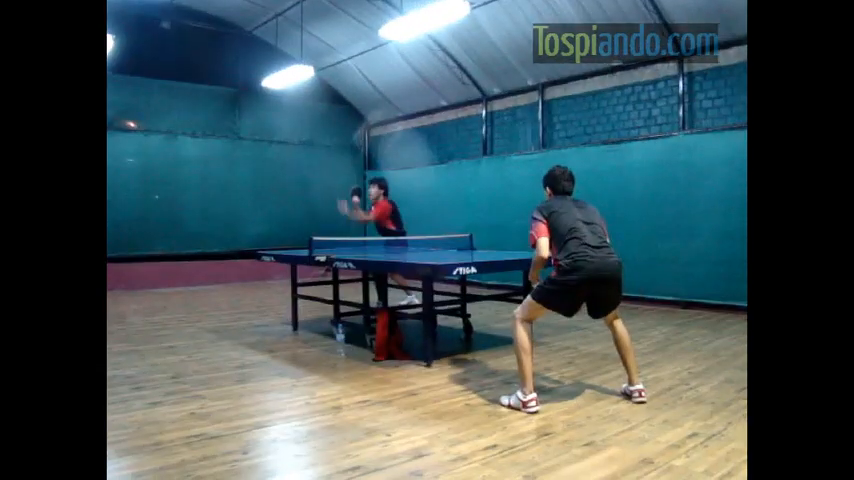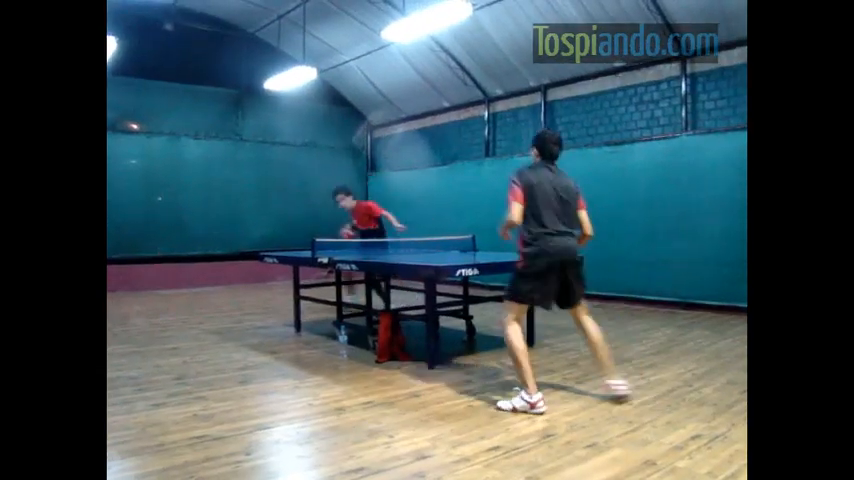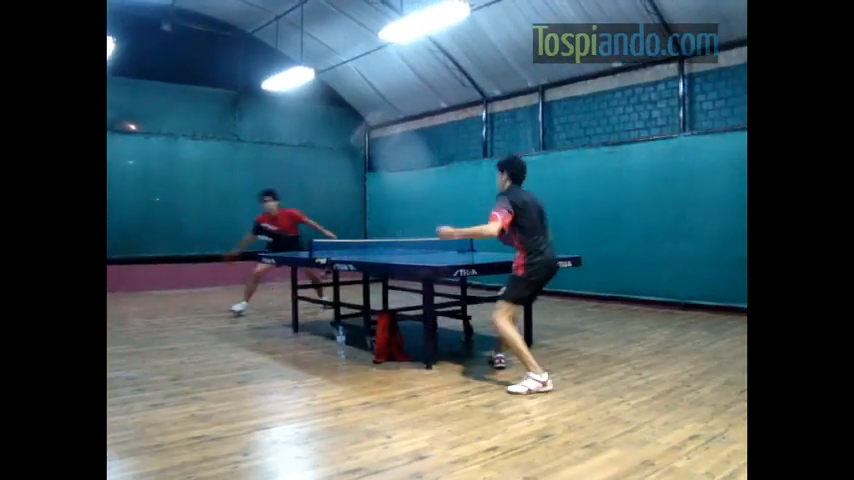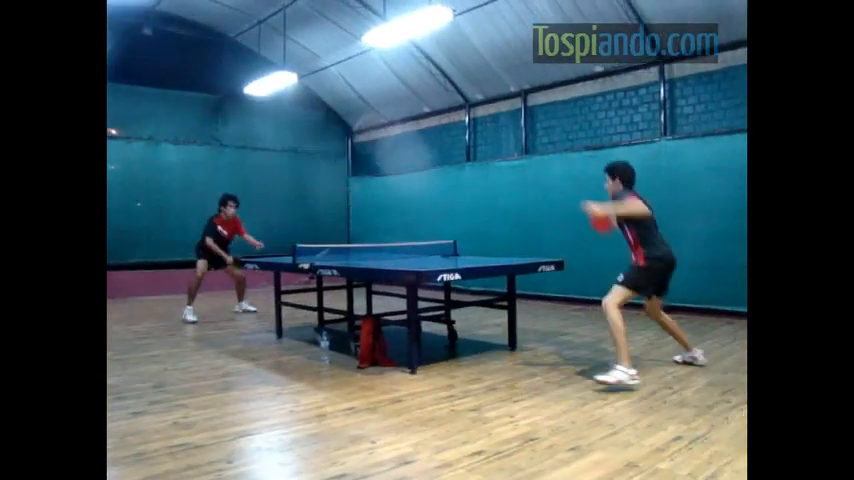
dt=1s
person 1, frame 1
left shoulder: (543, 210)
right shoulder: (590, 208)
left elbow: (543, 253)
left wrist: (533, 275)
right wrist: (586, 292)
left hip: (575, 270)
right hip: (611, 266)
left knee: (522, 317)
right knee: (613, 320)
left ankle: (527, 395)
right ankle: (635, 385)
person 1, frame 2
left shoulder: (523, 175)
right shoulder: (569, 183)
left elbow: (514, 218)
right elbow: (587, 231)
left wrist: (503, 228)
left hip: (538, 256)
right hip: (568, 254)
left knee: (511, 321)
right knee: (582, 317)
left ankle: (531, 395)
right ankle: (614, 380)
person 1, frame 3
left shoulder: (506, 198)
right shoulder: (530, 198)
left elbow: (492, 230)
left wrist: (455, 232)
right wrist: (505, 235)
left hip: (532, 265)
right hip: (547, 261)
left knee: (499, 319)
right knee: (508, 302)
left ankle: (537, 375)
right ankle: (501, 354)
person 1, frame 4
left shoulder: (624, 197)
right shoulder: (628, 199)
left elbow: (643, 211)
left wrist: (604, 209)
right wrist: (611, 216)
left hip: (649, 261)
right hip: (661, 259)
left knee: (610, 303)
right knee: (653, 310)
left ankle: (625, 369)
right ankle: (691, 353)
person 2, frame 1
left shoulder: (386, 204)
right shoulder: (376, 205)
left elbow: (369, 218)
right elbow: (361, 217)
left wrist: (348, 211)
right wrist: (357, 205)
left ankle: (410, 296)
person 2, frame 2
left shoulder: (366, 206)
right shoulder: (353, 213)
left elbow: (385, 214)
left wrist: (396, 224)
right wrist: (346, 231)
right ankle: (350, 298)
person 2, frame 3
left shoulder: (289, 213)
right shoulder: (261, 220)
left elbow: (307, 221)
right elbow: (252, 236)
left wrist: (325, 232)
right wrist: (237, 250)
left hip: (294, 249)
right hip: (275, 251)
left knee: (312, 274)
right knee: (257, 272)
left ankle: (322, 298)
right ankle: (243, 304)
person 2, frame 4
left shoulder: (235, 220)
right shoulder: (213, 221)
left elbow: (244, 235)
right elbow: (209, 242)
left wrist: (256, 243)
right wrist: (225, 256)
left hip: (223, 254)
right hip: (206, 252)
left knee: (241, 276)
right knee: (199, 275)
left ankle: (241, 304)
right ankle: (189, 309)
